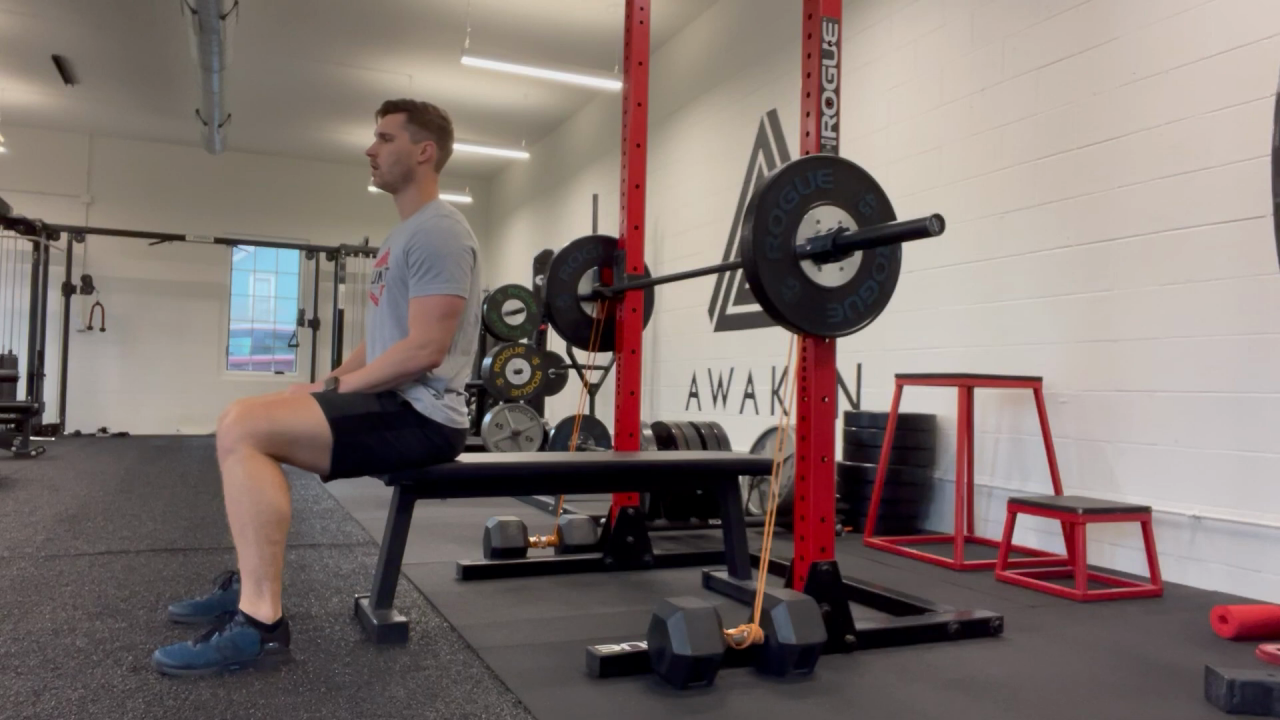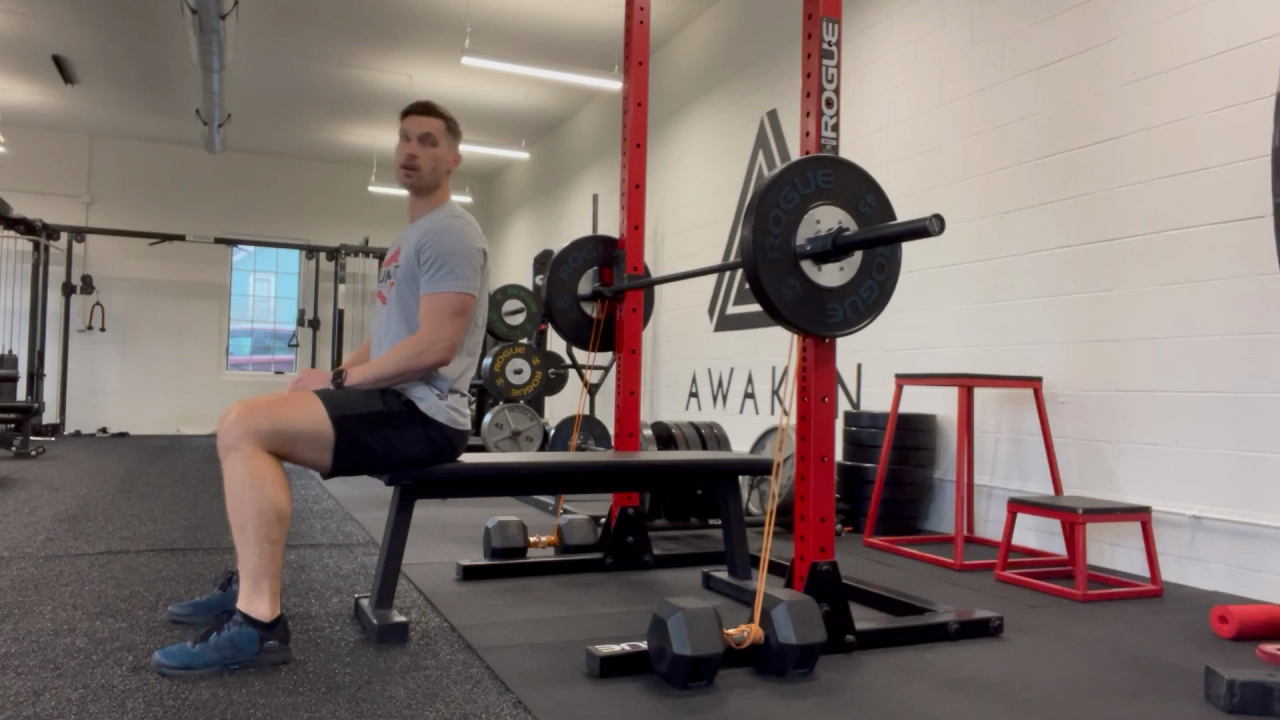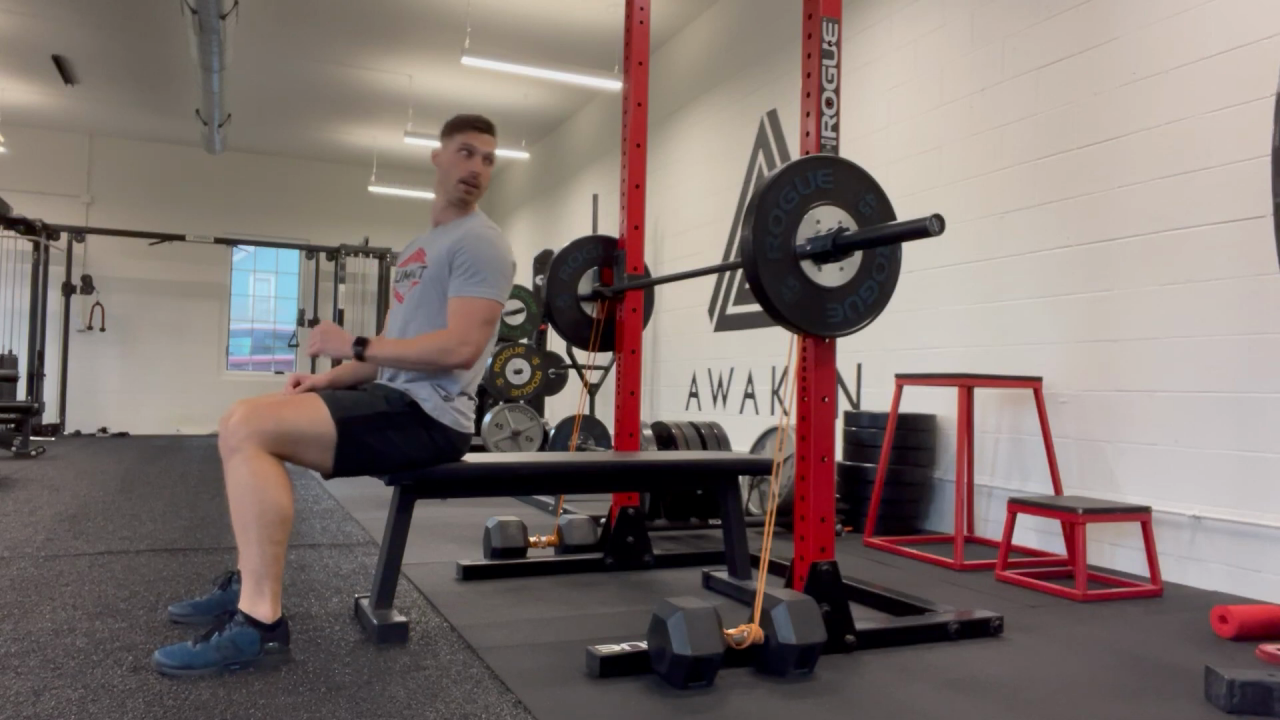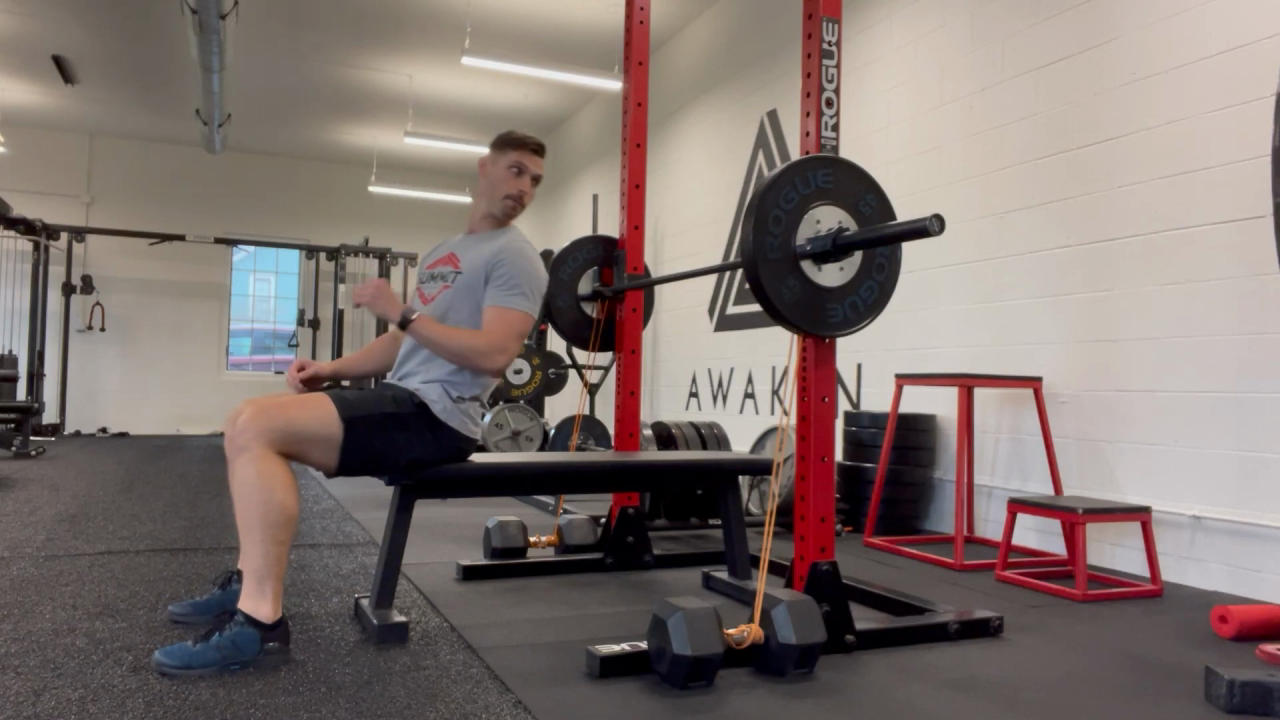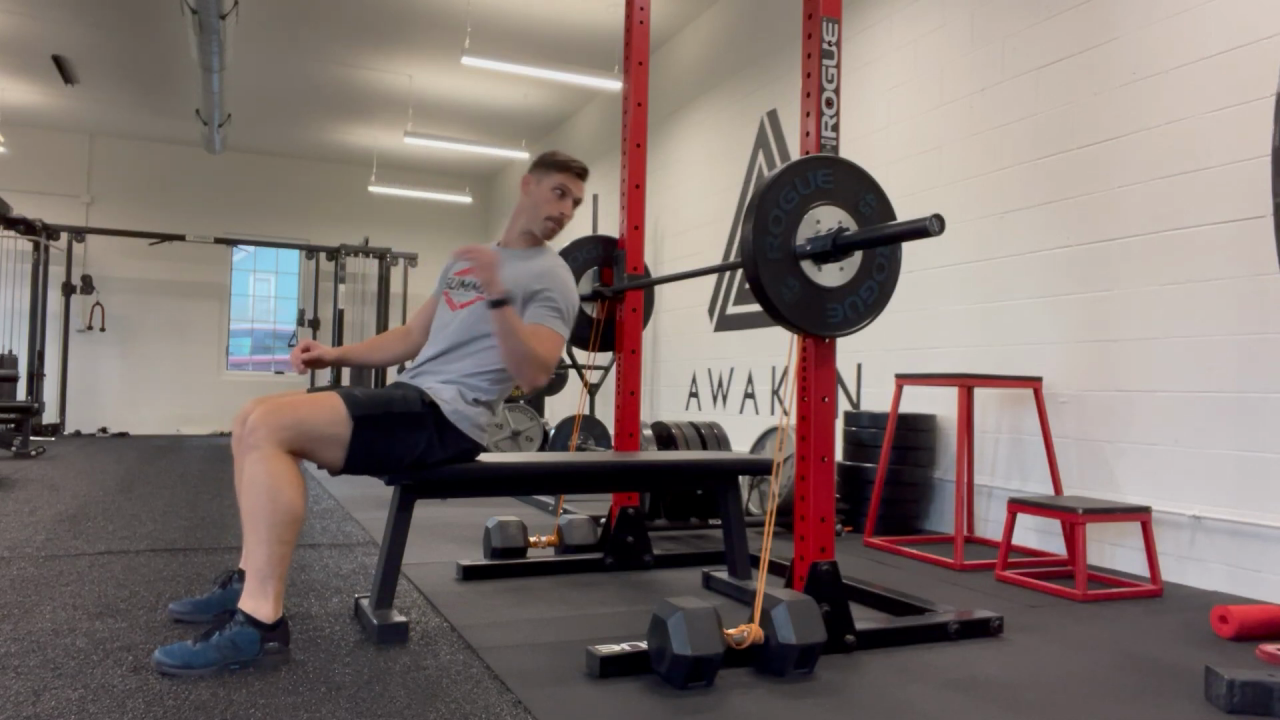
dt=0.2s
person 1, frame 1
left shoulder: (437, 231)
right shoulder: (408, 233)
left elbow: (424, 351)
left wrist: (334, 388)
right wrist: (329, 383)
left hip: (420, 418)
right hip: (396, 406)
left knee: (242, 429)
right knee: (245, 426)
left ankle: (261, 623)
right ankle: (250, 583)
person 1, frame 2
left shoulder: (450, 232)
right shoulder: (415, 236)
left elbow: (435, 347)
left wrist: (338, 381)
right wrist: (333, 378)
left hip: (423, 417)
right hip: (400, 404)
left knee: (243, 427)
right knee: (246, 425)
left ankle: (259, 621)
right ankle: (249, 582)
person 1, frame 3
left shoulder: (479, 242)
right shoulder: (423, 244)
left elbow: (461, 347)
left wrist: (355, 348)
right wrist: (331, 376)
left hip: (426, 417)
right hip: (400, 402)
left knee: (246, 426)
right knee: (249, 425)
left ankle: (261, 623)
right ankle: (250, 583)
person 1, frame 4
left shoulder: (515, 257)
right shoulder: (445, 252)
left elbow: (494, 354)
left wrist: (401, 315)
right wrist: (333, 369)
left hip: (434, 417)
right hip: (407, 401)
left knee: (254, 426)
right knee: (252, 423)
left ankle: (261, 623)
right ankle: (249, 581)
person 1, frame 5
left shoulder: (550, 279)
right shoulder: (469, 260)
left elbow: (533, 373)
left wrist: (499, 298)
right wrist: (337, 353)
left hip: (443, 420)
right hip: (413, 399)
left knee: (264, 424)
right knee: (256, 423)
left ankle: (260, 622)
right ankle: (251, 580)
